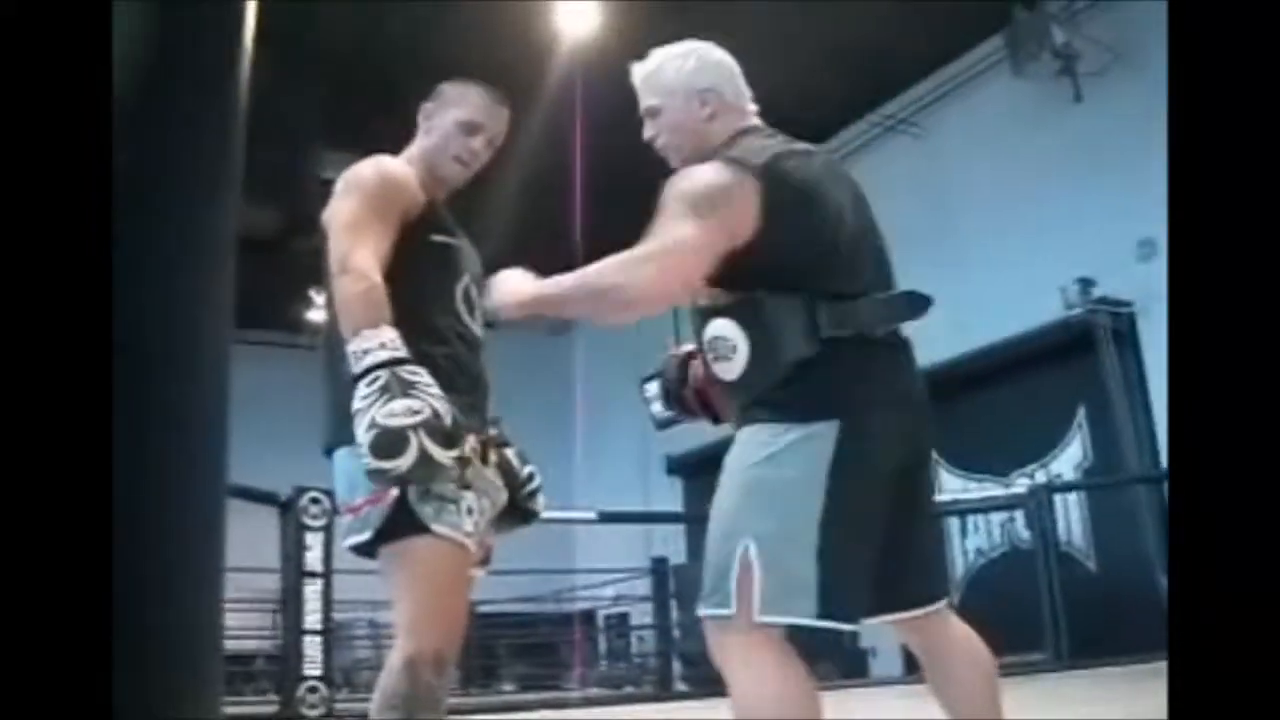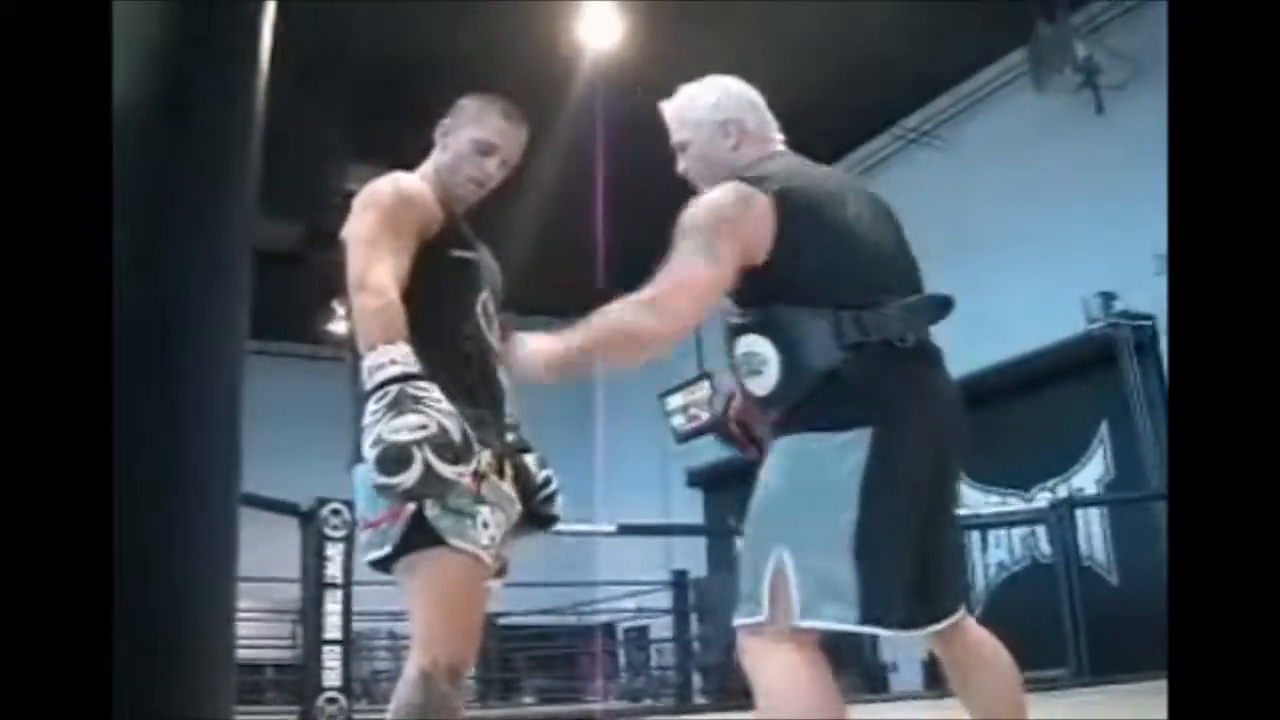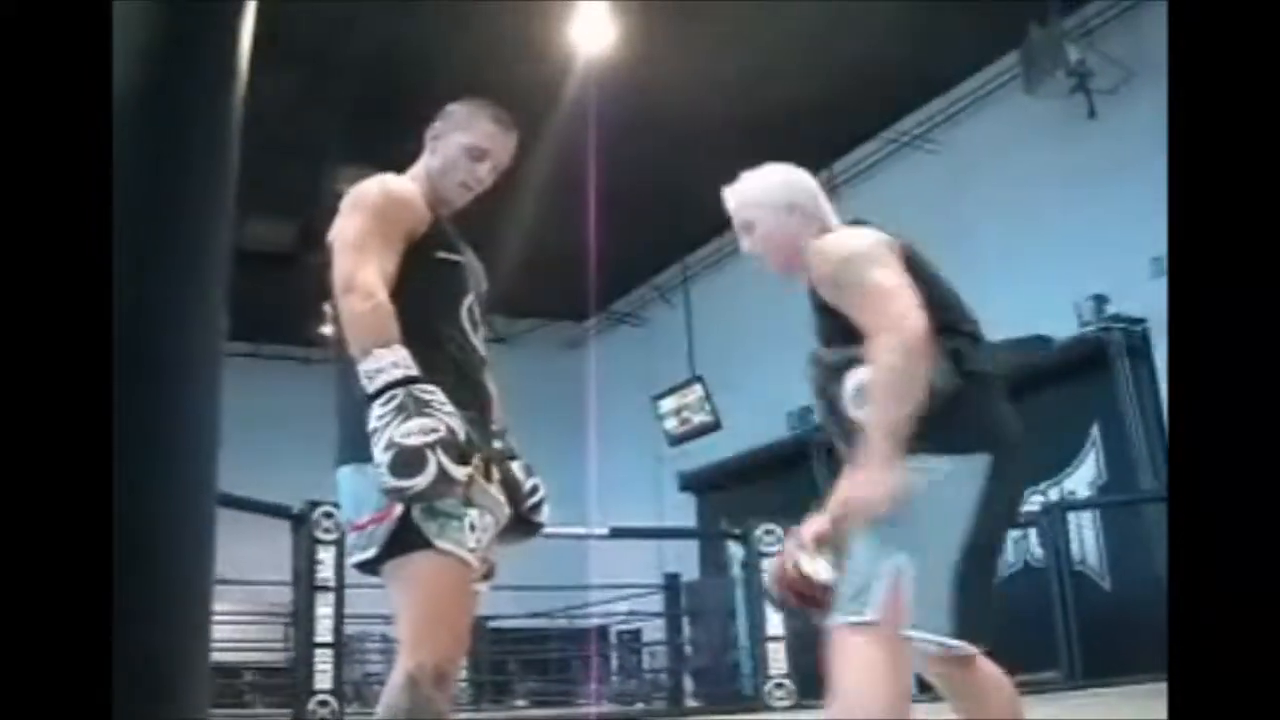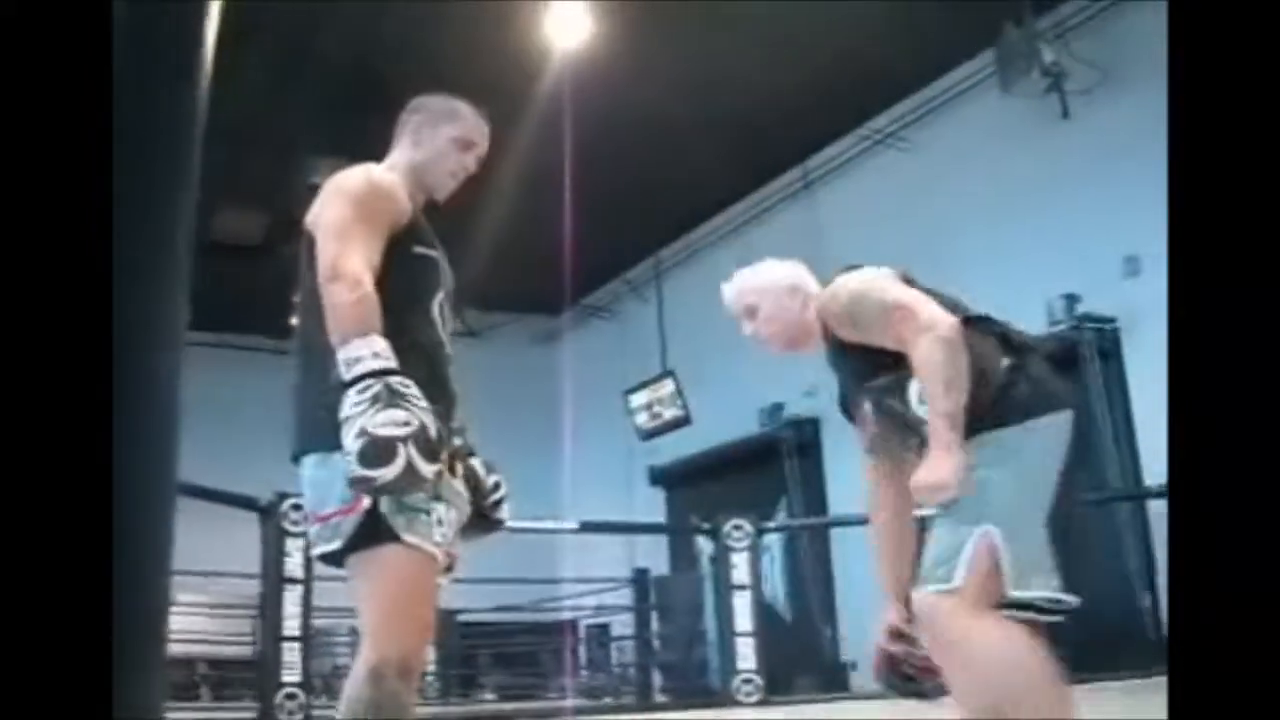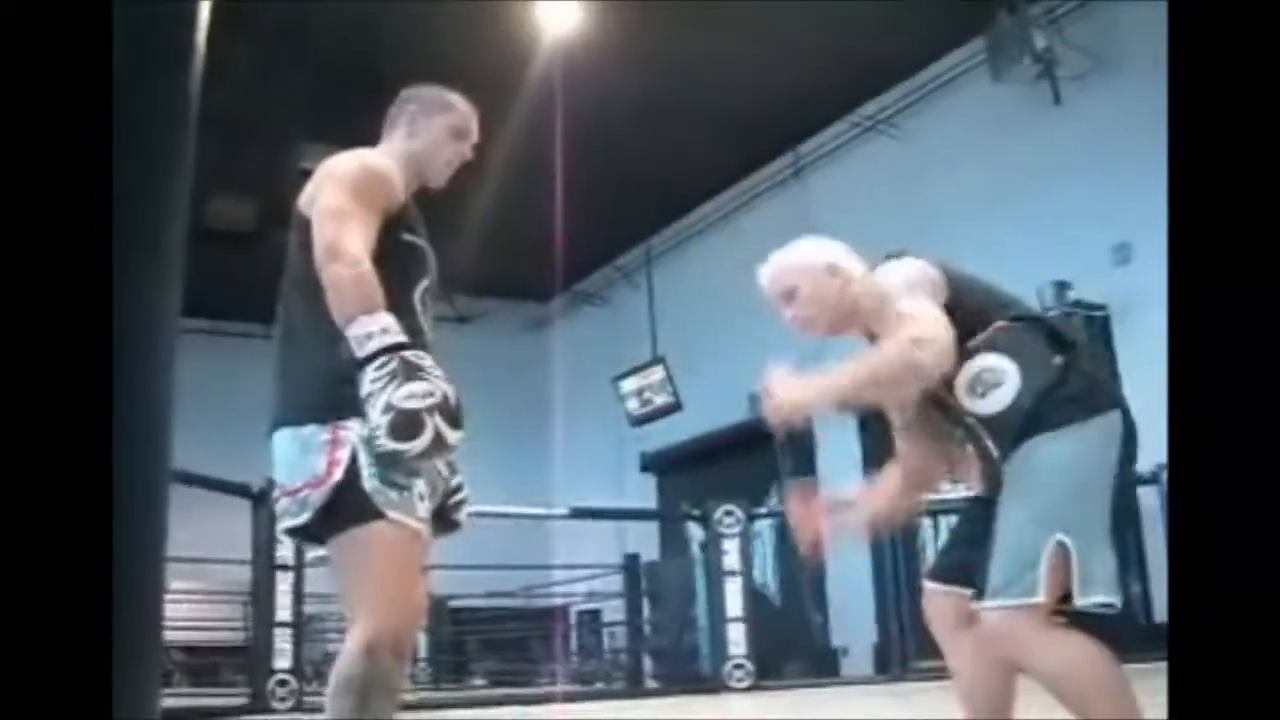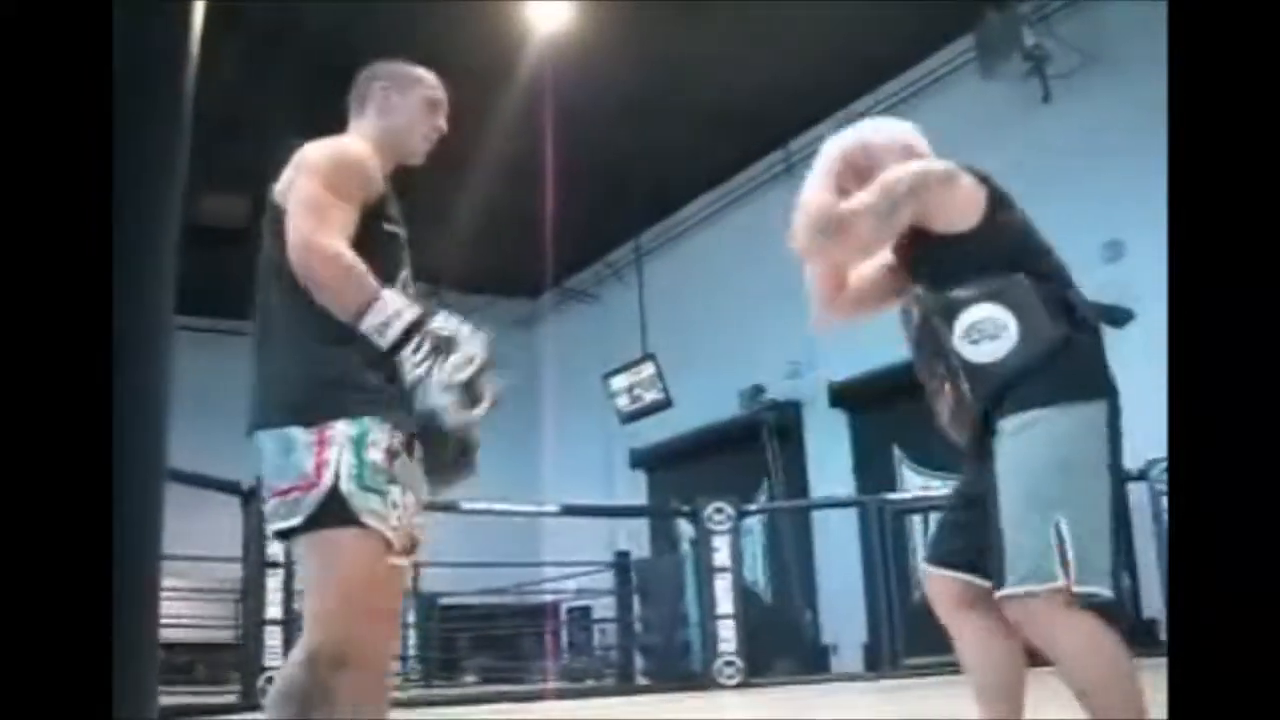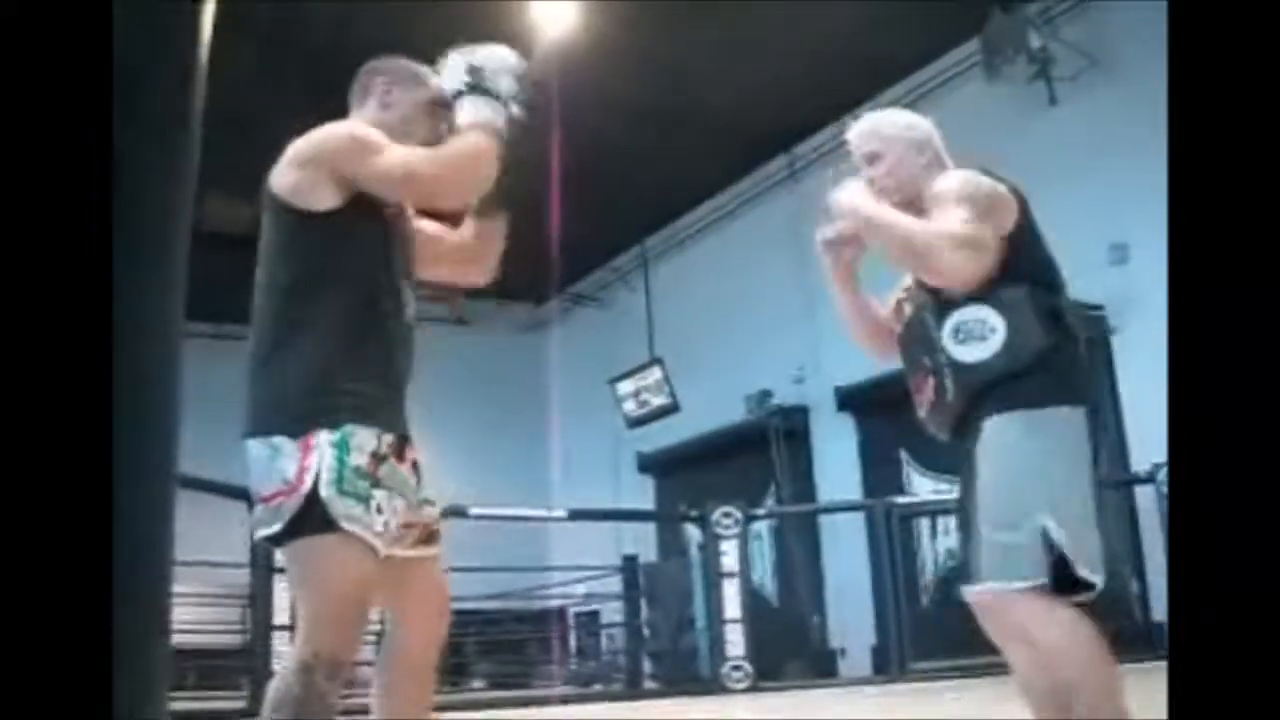
dt=0.3s
person 1, frame 1
left shoulder: (447, 229)
right shoulder: (381, 181)
right elbow: (353, 274)
left wrist: (492, 445)
right wrist: (386, 377)
left hip: (449, 439)
right hip: (403, 430)
left knee: (435, 643)
right knee: (429, 641)
person 1, frame 2
left shoulder: (468, 247)
right shoulder: (398, 198)
right elbow: (372, 292)
left wrist: (513, 448)
right wrist: (396, 396)
left hip: (468, 450)
right hip: (423, 444)
left knee: (450, 653)
right knee: (443, 651)
person 1, frame 3
left shoulder: (454, 249)
right shoulder: (386, 198)
right elbow: (360, 292)
left wrist: (499, 454)
right wrist: (399, 399)
left hip: (455, 457)
right hip: (410, 452)
left knee: (440, 655)
right knee: (431, 655)
person 1, frame 4
left shoulder: (418, 234)
right shoulder: (367, 188)
right elbow: (344, 282)
left wrist: (458, 454)
right wrist: (375, 389)
left hip: (410, 449)
right hip: (370, 441)
left knee: (403, 650)
right knee: (394, 648)
person 1, frame 5
left shoulder: (402, 219)
right shoulder: (362, 171)
right elbow: (341, 260)
left wrist: (432, 460)
right wrist: (391, 362)
left hip: (374, 422)
right hip: (343, 417)
left knee: (385, 625)
right knee: (390, 621)
person 1, frame 6
left shoulder: (373, 198)
right shoulder: (337, 159)
right elbow: (316, 253)
left wrist: (426, 406)
right wrist: (416, 333)
left hip: (362, 419)
right hip: (329, 416)
left knee: (373, 633)
right knee: (336, 636)
person 1, frame 7
left shoulder: (388, 211)
right shoulder: (332, 146)
left elbow: (475, 263)
right elbow: (457, 180)
left wrist: (486, 141)
right wrist: (486, 102)
left hip: (374, 431)
right hip: (323, 426)
left knee: (424, 617)
right knee: (330, 641)
person 2, frame 1
left shoulder: (714, 183)
right shoulder: (812, 168)
left elbow: (649, 282)
left wrist: (529, 296)
right wrist: (728, 351)
left hip: (814, 414)
right hip: (887, 399)
left knee: (741, 626)
right knee: (919, 611)
person 2, frame 2
left shoulder: (729, 204)
right shoulder: (846, 192)
left elbow: (658, 316)
left wrist: (554, 354)
left hip: (842, 422)
right hip: (920, 409)
left knee: (773, 633)
right knee: (944, 619)
person 2, frame 3
left shoulder: (839, 252)
right shoulder: (843, 285)
left elbow: (907, 335)
right elbow: (872, 427)
left wrist: (877, 468)
right wrist: (830, 517)
left hip: (948, 456)
right hip: (955, 457)
left knee: (862, 641)
right knee: (940, 645)
person 2, frame 4
left shoulder: (847, 297)
right shoulder: (858, 383)
left elbow: (937, 330)
right elbow: (890, 493)
left wrist: (944, 449)
right wrist: (896, 600)
left hip: (1017, 427)
right hip: (990, 441)
left knee: (952, 610)
right knee: (937, 619)
person 2, frame 5
left shoulder: (892, 284)
right shoulder: (897, 378)
left elbow: (929, 351)
right elbow: (918, 474)
left wrist: (813, 393)
right wrist: (846, 513)
left hip: (1064, 428)
right hip: (1025, 446)
left knee: (1015, 621)
right knee: (951, 605)
person 2, frame 6
left shoulder: (929, 180)
right shoulder: (914, 245)
left elbow: (819, 239)
right elbow: (832, 301)
left wrist: (827, 163)
right wrist: (826, 199)
left hip: (1048, 401)
right hip: (1004, 419)
left knee: (1037, 602)
right knee: (953, 586)
person 2, frame 7
left shoulder: (964, 190)
right shoulder: (928, 256)
left elbow: (960, 264)
right elbow: (889, 344)
left wrist: (867, 212)
right wrist: (841, 272)
left hip: (1029, 407)
right hip: (989, 422)
left knee: (1011, 593)
right knee: (1010, 605)
